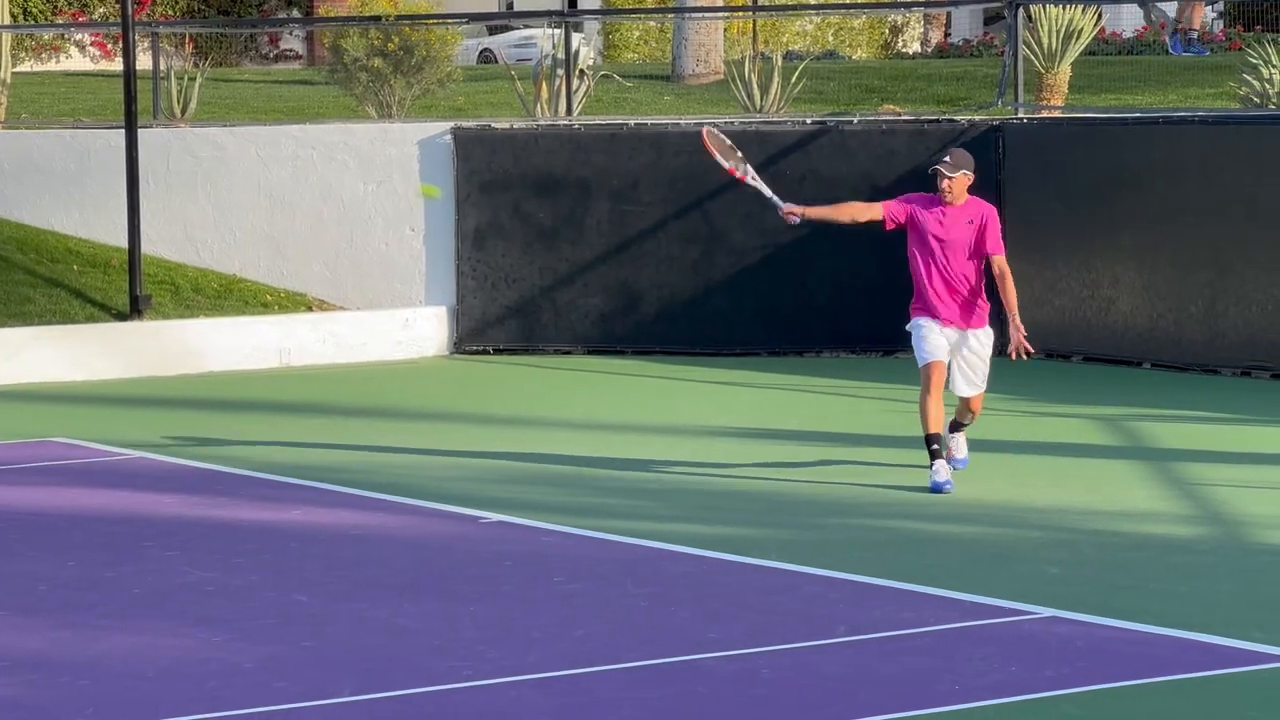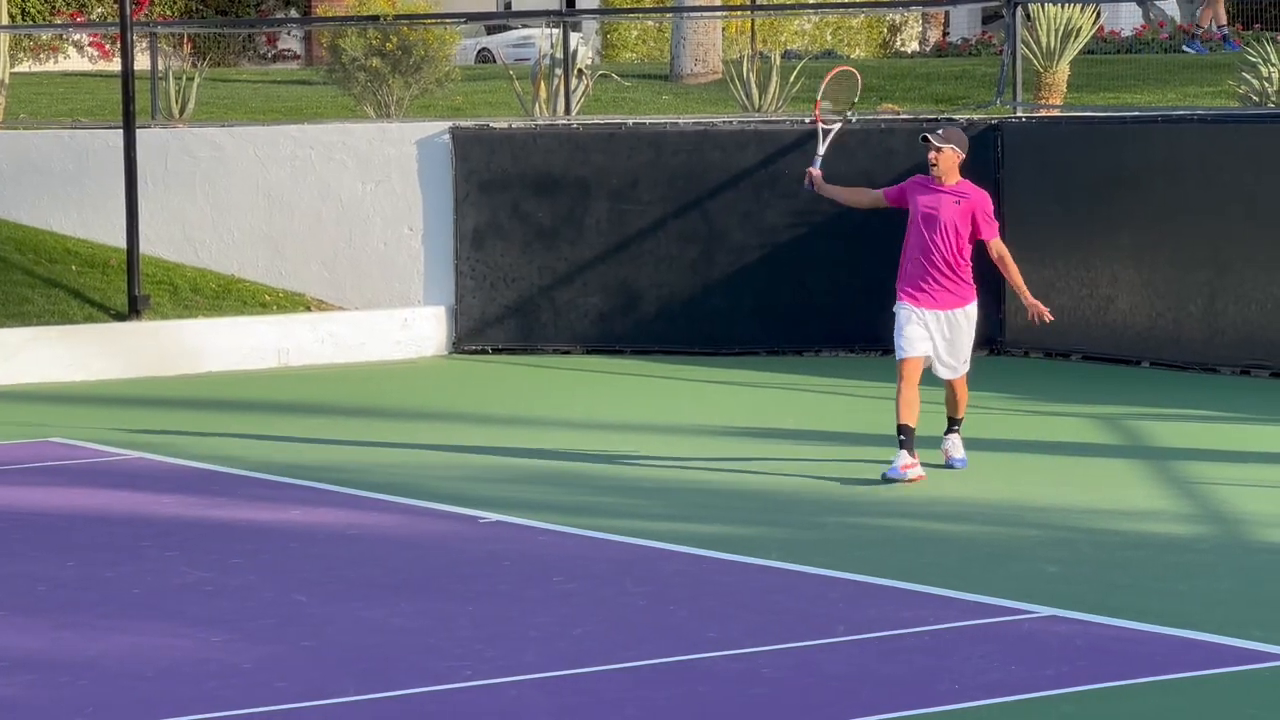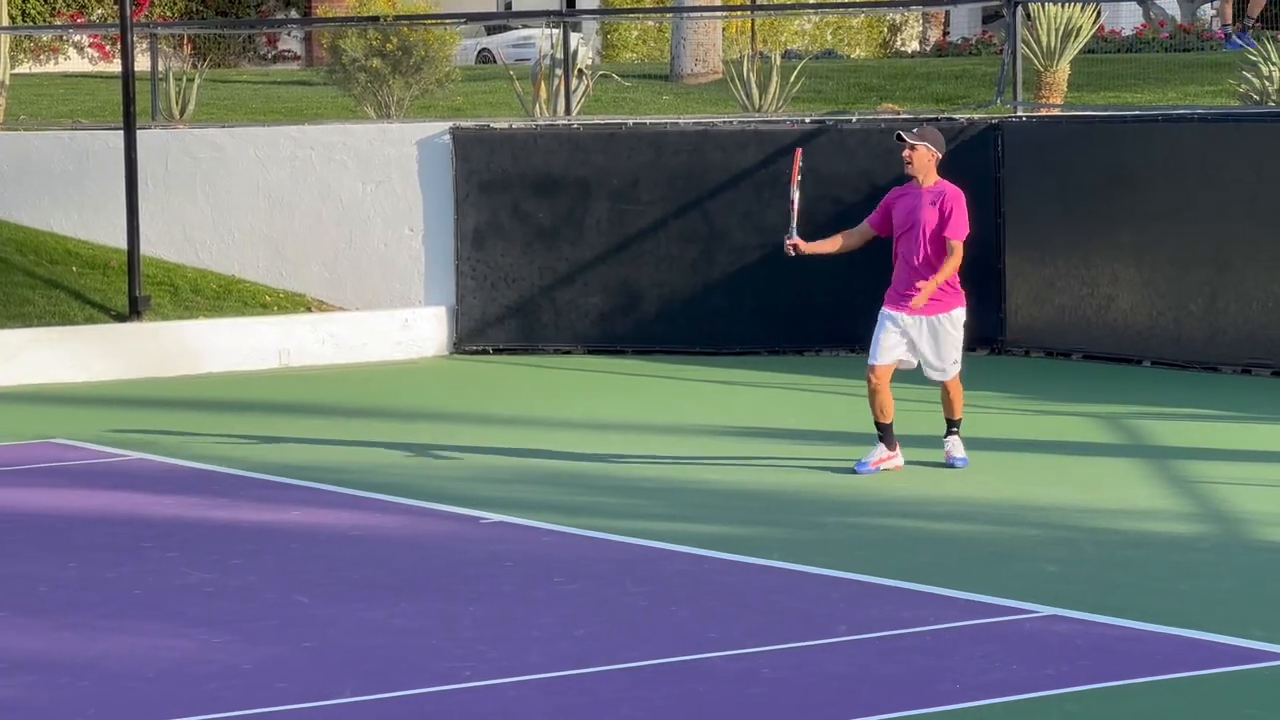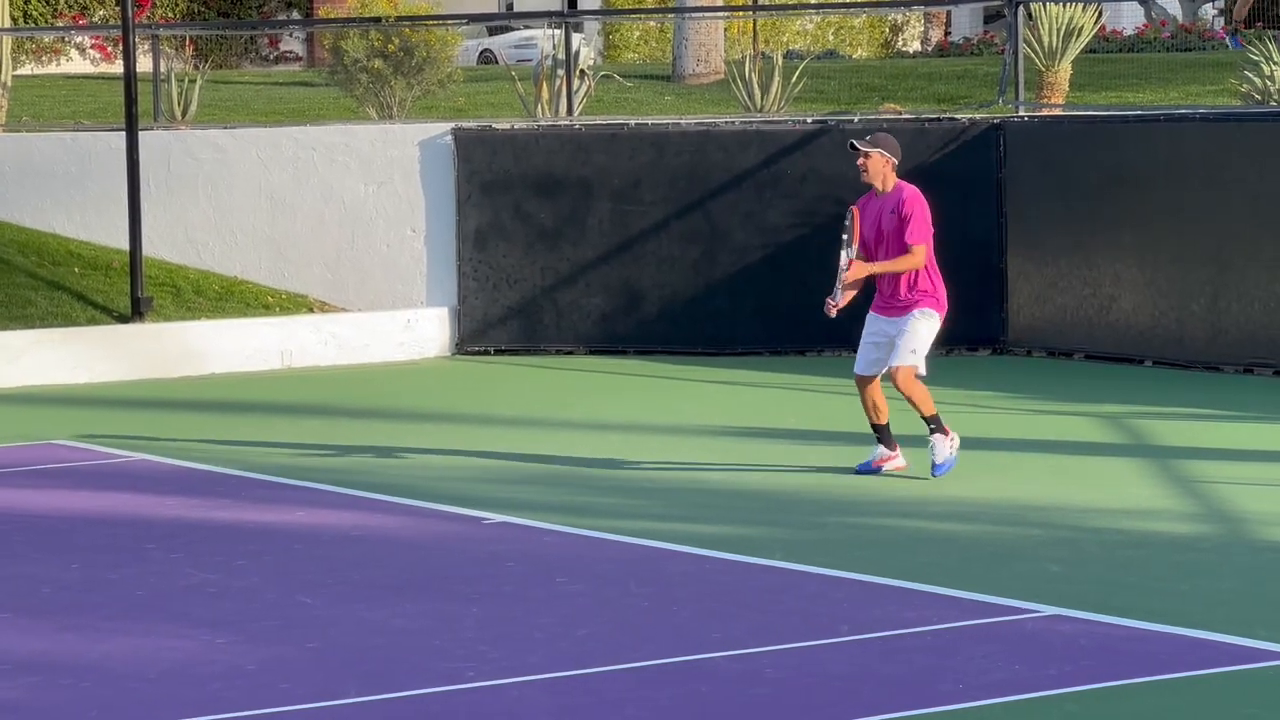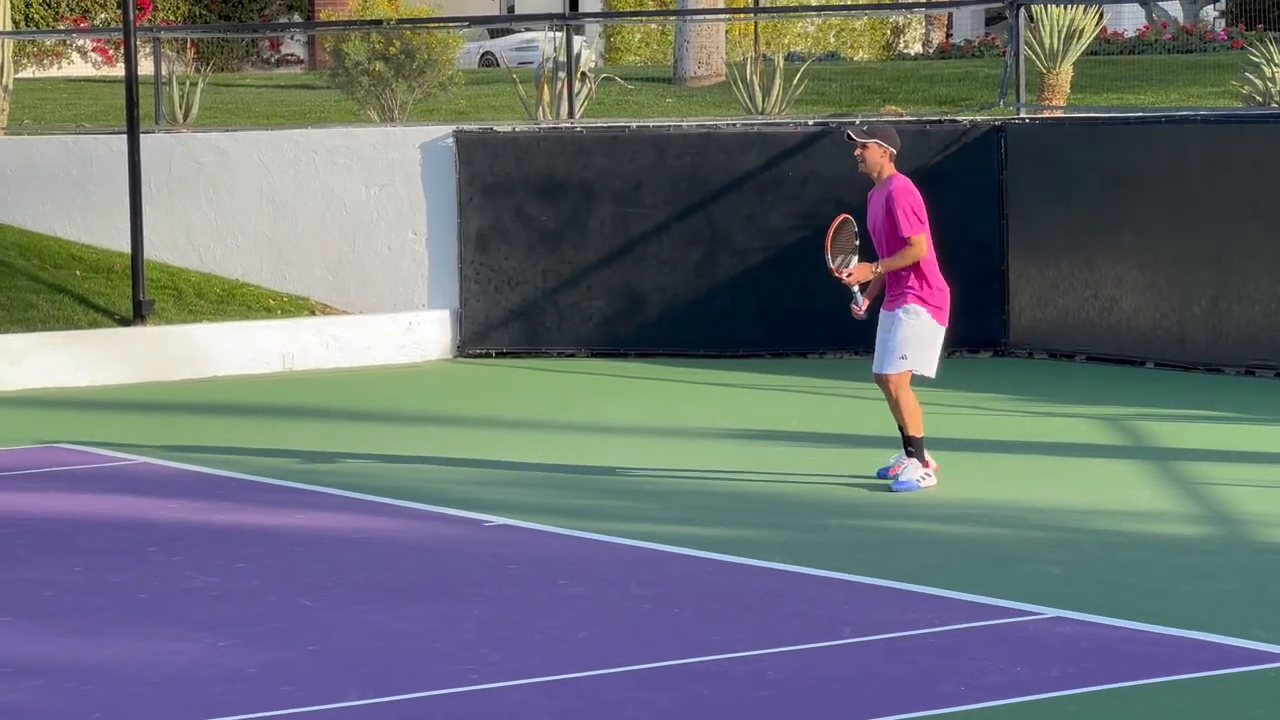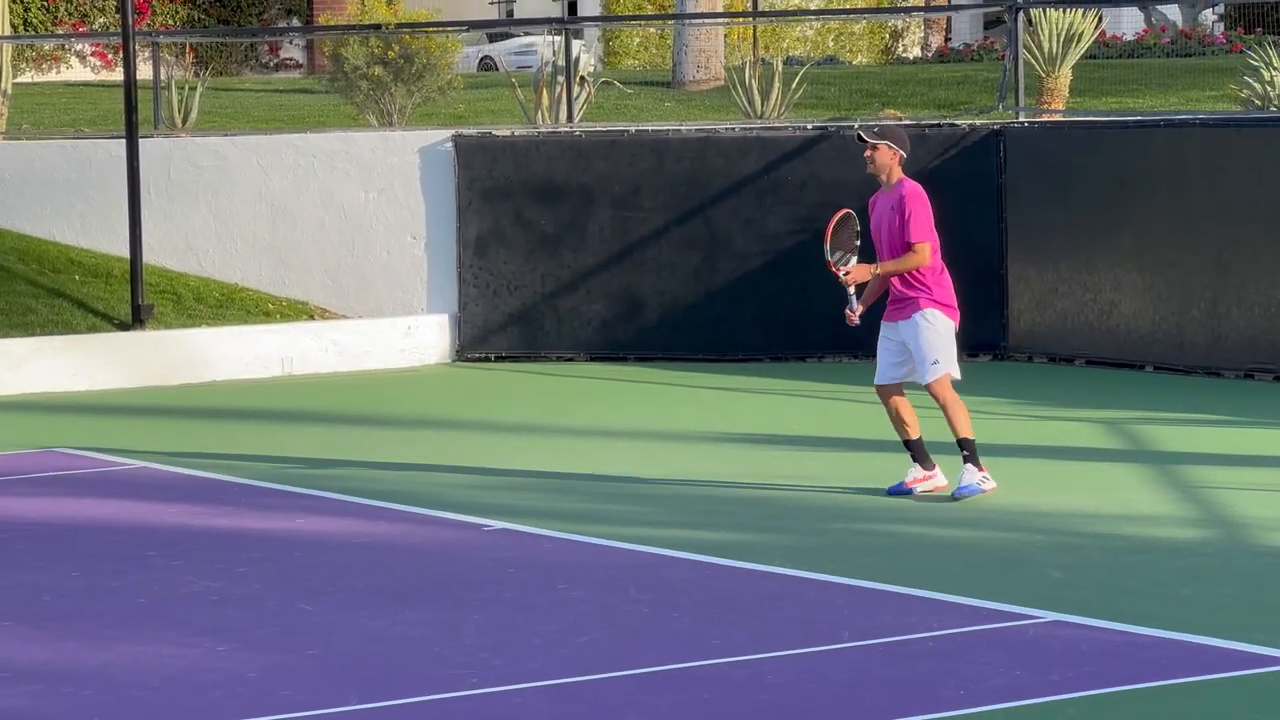
dt=0.3s
person 1, frame 1
left shoulder: (984, 214)
right shoulder: (916, 205)
left elbow: (1000, 270)
right elbow: (865, 211)
left wrist: (1014, 322)
right wrist: (805, 211)
left hip: (973, 322)
right hip: (929, 319)
left knee: (973, 403)
right knee: (934, 375)
left ankle: (955, 433)
right ankle: (938, 465)
person 1, frame 2
left shoulder: (975, 198)
right shoulder: (915, 186)
left elbow: (998, 252)
right elbow: (870, 198)
left wrist: (1027, 297)
right wrist: (822, 186)
left hip: (957, 304)
right hip: (913, 302)
left knee: (955, 377)
right knee: (907, 373)
left ankle: (953, 436)
right ankle: (906, 458)
person 1, frame 3
left shoulder: (951, 196)
right shoulder: (897, 196)
left elbow: (955, 254)
right elbow: (858, 235)
left wrist: (930, 287)
right wrist: (809, 246)
left hip: (941, 308)
right hip: (897, 307)
left knee: (948, 379)
right knee: (876, 377)
left ankle: (953, 438)
right ankle: (888, 448)
person 1, frame 4
left shoulder: (910, 199)
right shoulder: (863, 206)
left elbow: (918, 258)
left wrist: (871, 268)
right wrist: (842, 296)
left hip: (922, 305)
right hip: (884, 309)
left knee: (902, 376)
right knee: (865, 380)
left ankle: (941, 434)
right ankle: (888, 450)
person 1, frame 5
left shoulder: (900, 191)
right shoulder: (876, 195)
left elbow: (920, 249)
left wrist: (873, 269)
right wrist: (868, 295)
left hip: (919, 300)
right hip: (895, 300)
left knee: (897, 380)
right knee: (884, 378)
left ankle: (921, 465)
right ankle: (912, 451)
person 1, frame 6
left shoulder: (911, 194)
right shoulder: (877, 201)
left elbow: (922, 256)
left wrist: (872, 270)
right wrist: (862, 301)
left hip: (929, 306)
right hip: (897, 311)
left knee: (939, 387)
right knee: (887, 390)
left ankle: (975, 470)
right ankle: (925, 470)
